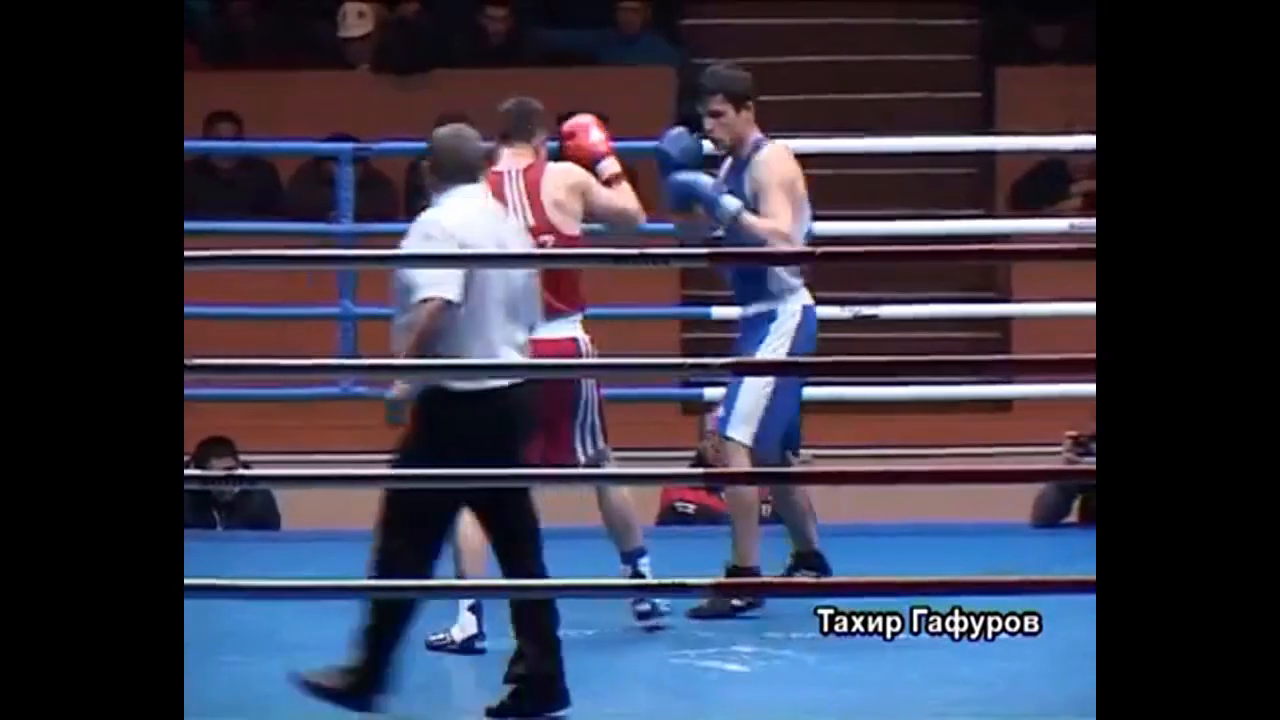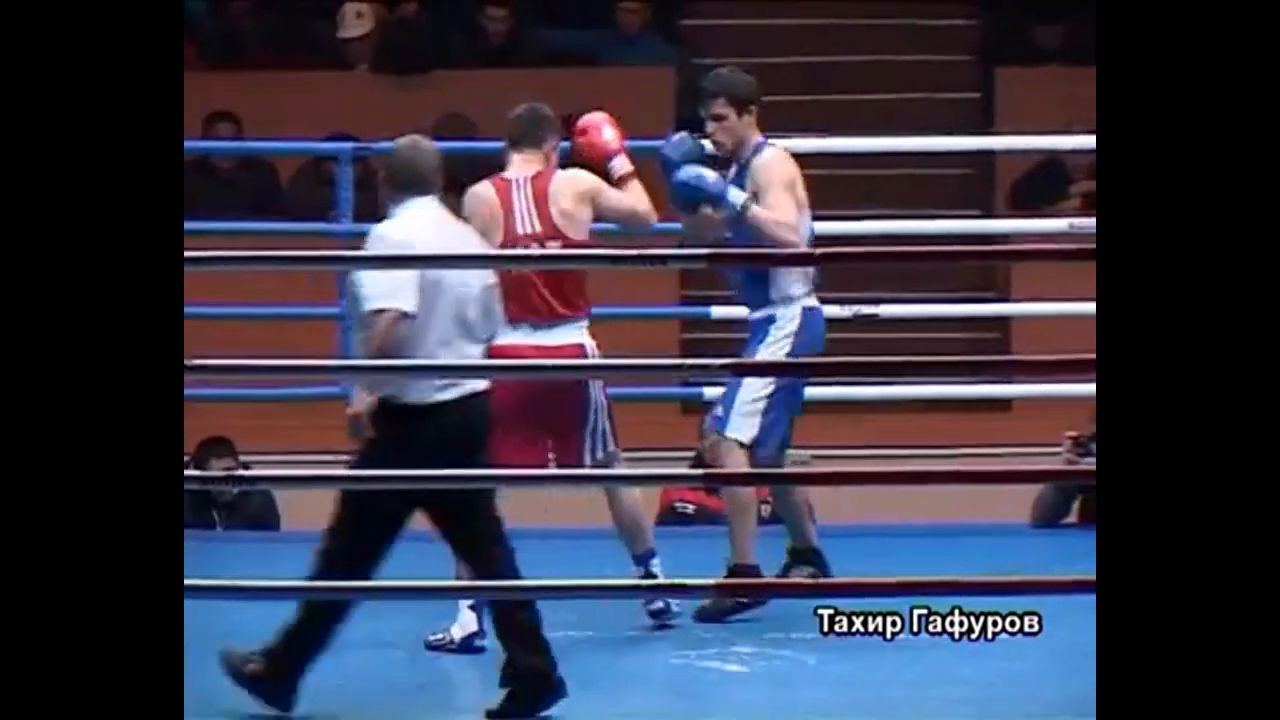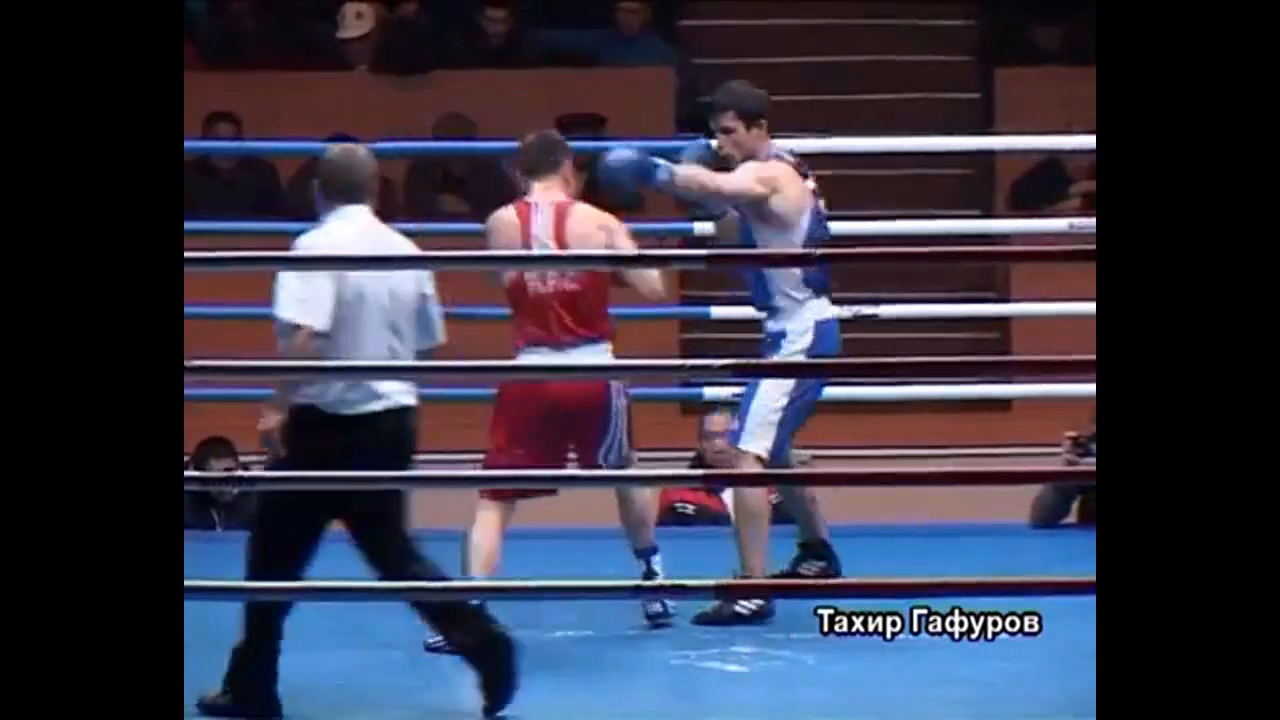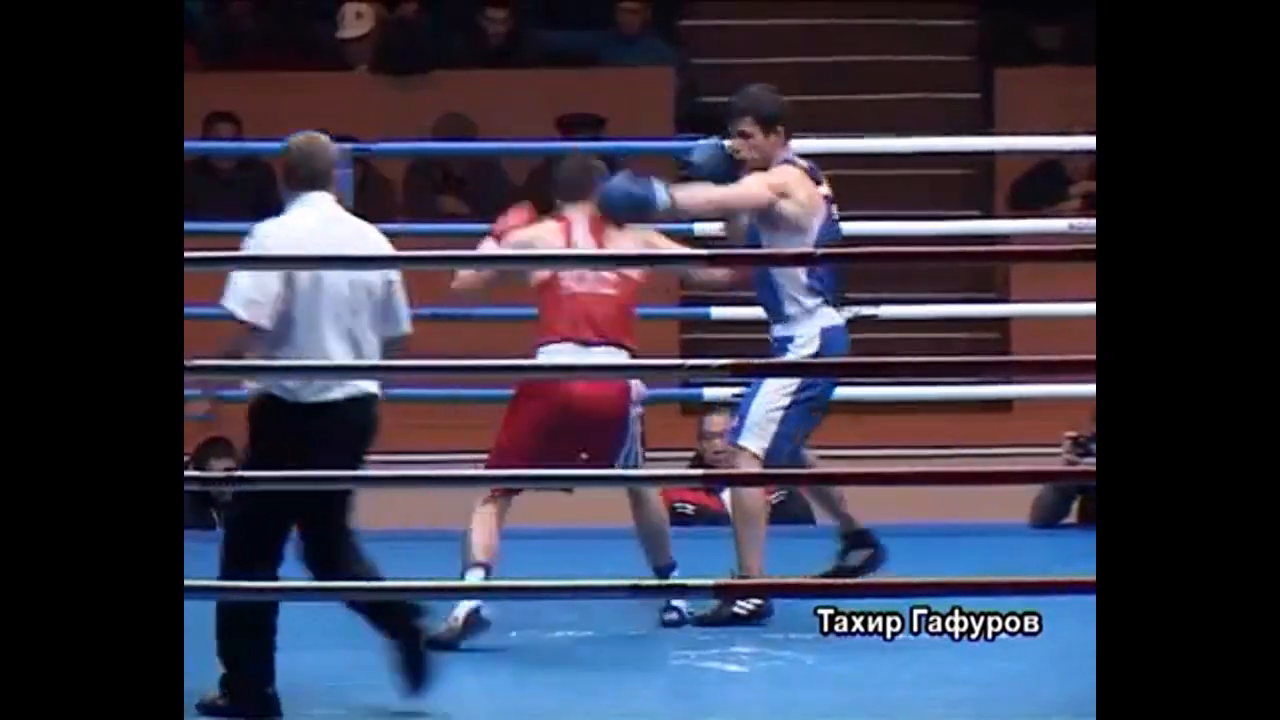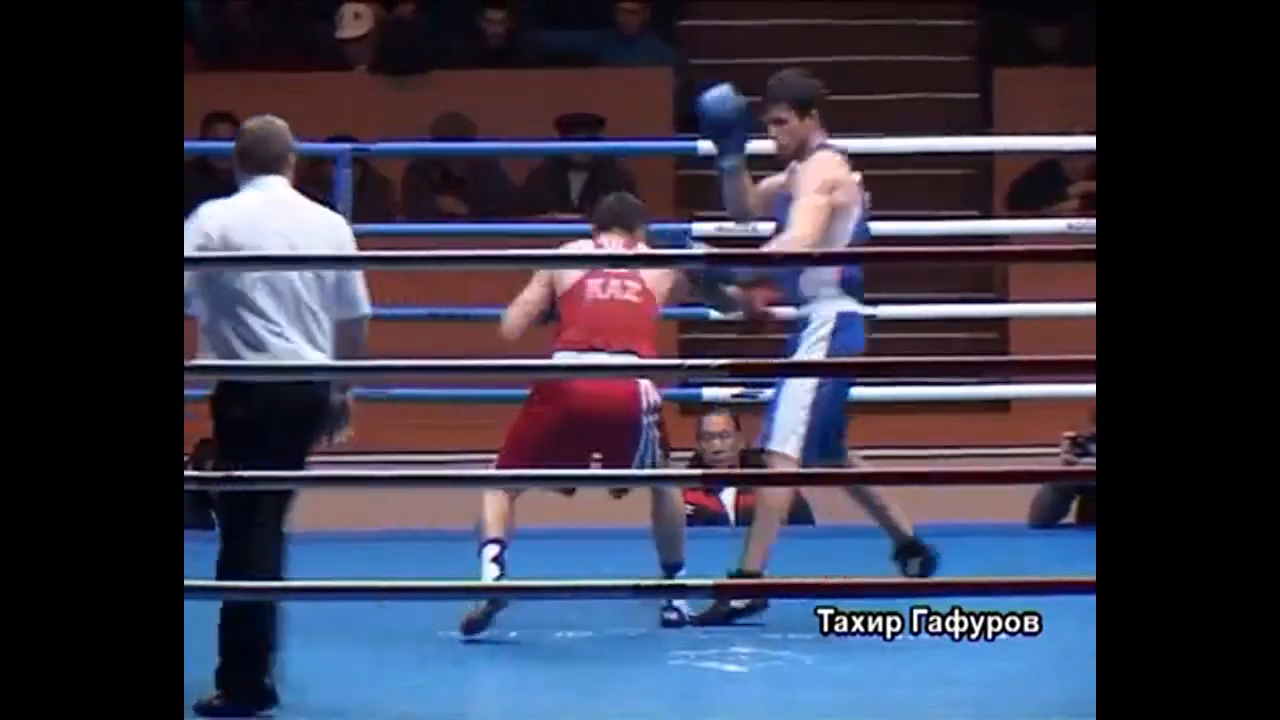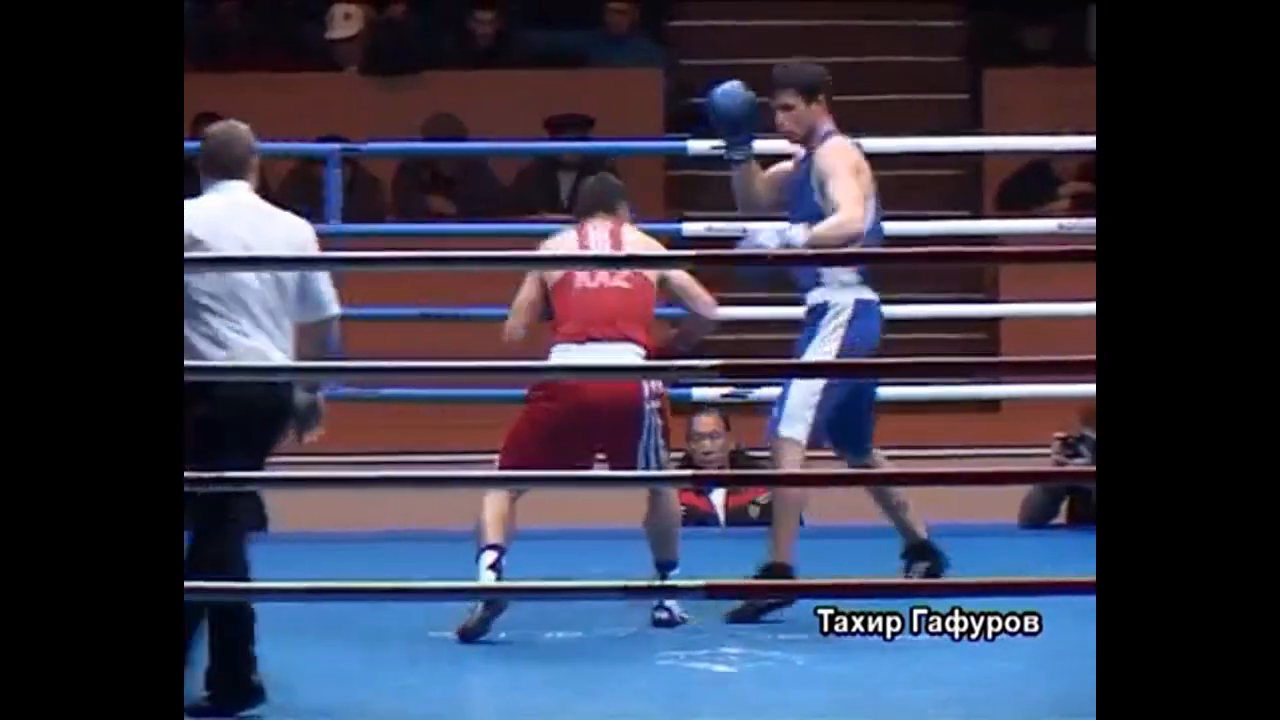
dt=0.1s
person 1, frame 1
left shoulder: (438, 224)
right shoulder: (510, 225)
left elbow: (436, 307)
left wrist: (403, 374)
left hip: (455, 401)
right hip: (511, 399)
left knee: (405, 540)
right knee: (517, 544)
person 1, frame 2
left shoulder: (391, 237)
right shoulder: (469, 241)
left elbow: (391, 319)
left wrist: (369, 392)
left hip: (409, 418)
right hip: (468, 411)
left knee: (350, 548)
right knee: (483, 551)
left ankle: (278, 673)
person 1, frame 3
left shoulder: (316, 247)
right shoulder: (406, 252)
left elbow: (305, 337)
right elbow: (428, 343)
left wrist: (278, 407)
left hip: (330, 426)
right hip: (395, 421)
left knee: (275, 553)
right knee: (398, 558)
right ankle: (485, 645)
person 1, frame 4
left shoulder: (270, 239)
right shoulder: (370, 240)
left elbow: (247, 329)
right elbow: (393, 335)
right wrist: (369, 396)
left hip: (291, 409)
right hip: (353, 408)
left knee: (252, 545)
right knee: (327, 542)
right ankle: (399, 618)
person 1, frame 5
left shoulder: (215, 220)
right shoulder: (330, 224)
left elbow: (176, 301)
right elbow: (353, 319)
right wrist: (344, 389)
left hip: (249, 393)
right hip: (310, 391)
left knee: (246, 534)
right knee: (265, 524)
right ankle: (251, 660)
person 1, frame 6
left shoulder: (188, 222)
right shoulder: (290, 229)
right elbow: (320, 321)
right wrist: (313, 392)
left hip: (211, 394)
right hip: (272, 393)
left knee: (220, 527)
right knee: (225, 525)
person 2, frame 1
left shoulder: (771, 161)
right shoulder: (734, 165)
left elbow: (782, 240)
right elbow: (696, 236)
left wrist: (723, 204)
right wrist: (685, 192)
left hip: (783, 318)
right hip: (761, 318)
left knee: (735, 444)
right knee: (764, 450)
left ankle: (744, 576)
right ankle: (809, 560)
person 2, frame 2
left shoulder: (772, 166)
right shoulder: (743, 171)
left elbow: (788, 239)
left wrist: (728, 198)
right wrist: (689, 194)
left hip: (790, 322)
right hip: (769, 321)
left knee: (728, 444)
right knee: (750, 442)
left ankle: (743, 575)
right ankle: (805, 555)
person 2, frame 3
left shoulder: (769, 175)
right shoulder: (764, 175)
left elbow: (715, 186)
right elbow: (731, 240)
left wrist: (653, 170)
right wrist: (672, 176)
left hip: (803, 333)
right hip: (792, 331)
left knee: (748, 453)
right knee: (768, 448)
left ankle: (750, 590)
right ankle: (817, 552)
person 2, frame 4
left shoulder: (778, 180)
right shoulder: (796, 180)
left elbow: (713, 202)
right elbow: (735, 226)
left wrist: (648, 195)
left hip: (811, 338)
right hip: (804, 333)
left knee: (747, 454)
right knee: (783, 453)
left ankle: (751, 591)
right ankle: (857, 538)
person 2, frame 5
left shoulder: (820, 169)
right shoulder: (804, 171)
left elbow: (797, 242)
right elbow: (746, 208)
left wrist: (734, 274)
right wrist: (729, 150)
left hip: (828, 327)
right hip: (822, 325)
left knee: (782, 454)
right knee: (828, 455)
left ankle: (748, 584)
right ankle: (910, 547)
person 2, frame 6
left shoulder: (835, 152)
right shoulder: (810, 158)
left elbow: (852, 223)
right elbow: (754, 200)
left wrist: (784, 238)
right wrist: (738, 144)
left hip: (843, 313)
right hip: (838, 313)
left knee: (787, 440)
right knee: (854, 449)
left ankle: (778, 571)
right ankle: (922, 550)
person 3, frame 1
right shoulder: (568, 177)
right elbow: (633, 217)
right wrist: (605, 160)
right hip: (566, 346)
right knee: (599, 469)
left ankle: (469, 618)
right ankle: (642, 589)
person 3, frame 2
left shoulder: (479, 198)
right shoulder: (577, 184)
right elbow: (645, 218)
right wrist: (616, 158)
left hip: (513, 358)
right hip: (573, 356)
right knee: (612, 476)
left ankle: (469, 618)
right ankle: (655, 588)
person 3, frame 3
left shoulder: (500, 222)
right shoulder: (597, 222)
left elbow: (493, 277)
right elbow: (653, 289)
right wrist: (617, 264)
left hip: (533, 377)
right hip: (594, 374)
left knee: (494, 501)
right knee: (622, 473)
right ankle: (653, 587)
person 3, frame 4
left shoulder: (536, 235)
right shoulder: (633, 239)
left elbow: (465, 283)
right elbow: (712, 273)
left wrist: (497, 238)
left hip: (552, 379)
right hip: (615, 385)
left knee: (493, 495)
right knee: (640, 486)
left ankle: (470, 599)
right ankle: (669, 595)
person 3, frame 5
left shoulder: (563, 257)
right shoulder: (658, 264)
left elbow: (511, 329)
left hip: (566, 384)
right hip: (629, 390)
left knee: (501, 484)
right knee: (662, 485)
left ankle: (491, 575)
right ankle: (674, 597)
person 3, frame 6
left shoulder: (553, 250)
right shoulder: (647, 247)
left elbow: (515, 332)
right elbow: (707, 313)
right wrist: (677, 342)
left hip: (565, 376)
right hip: (628, 377)
left knee: (504, 482)
right knee: (658, 483)
left ankle: (491, 576)
right ankle: (668, 597)
